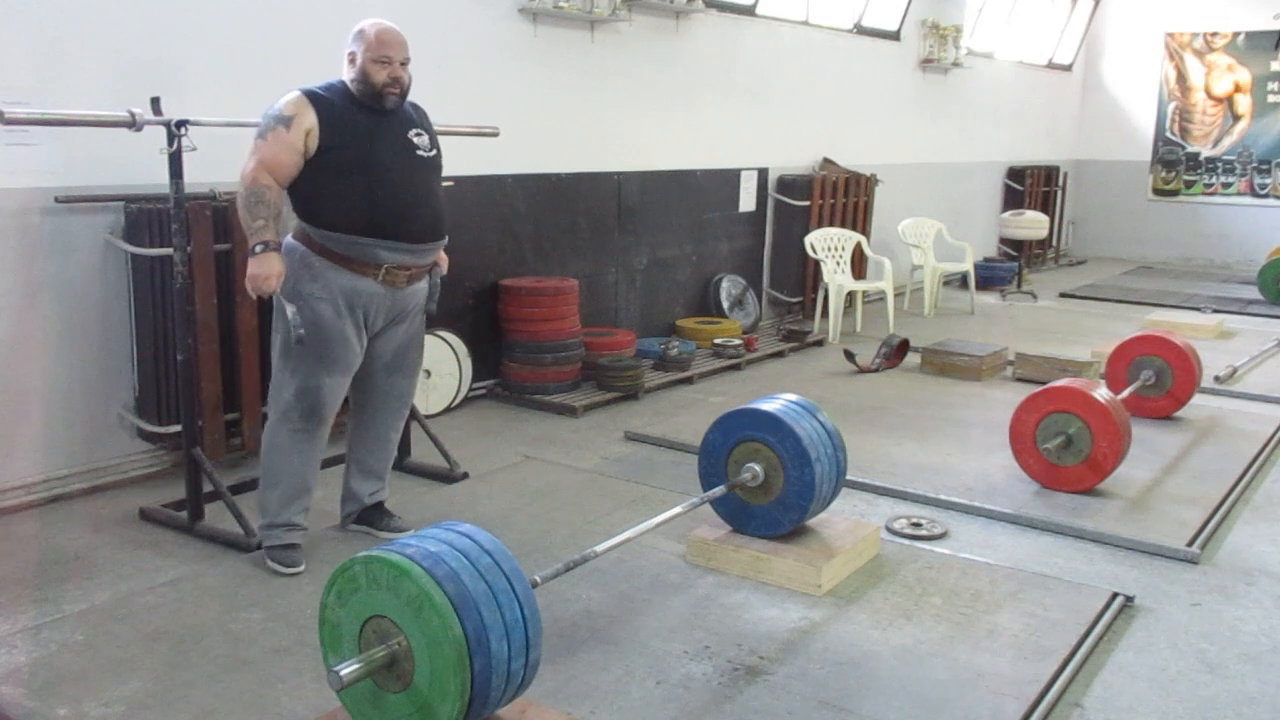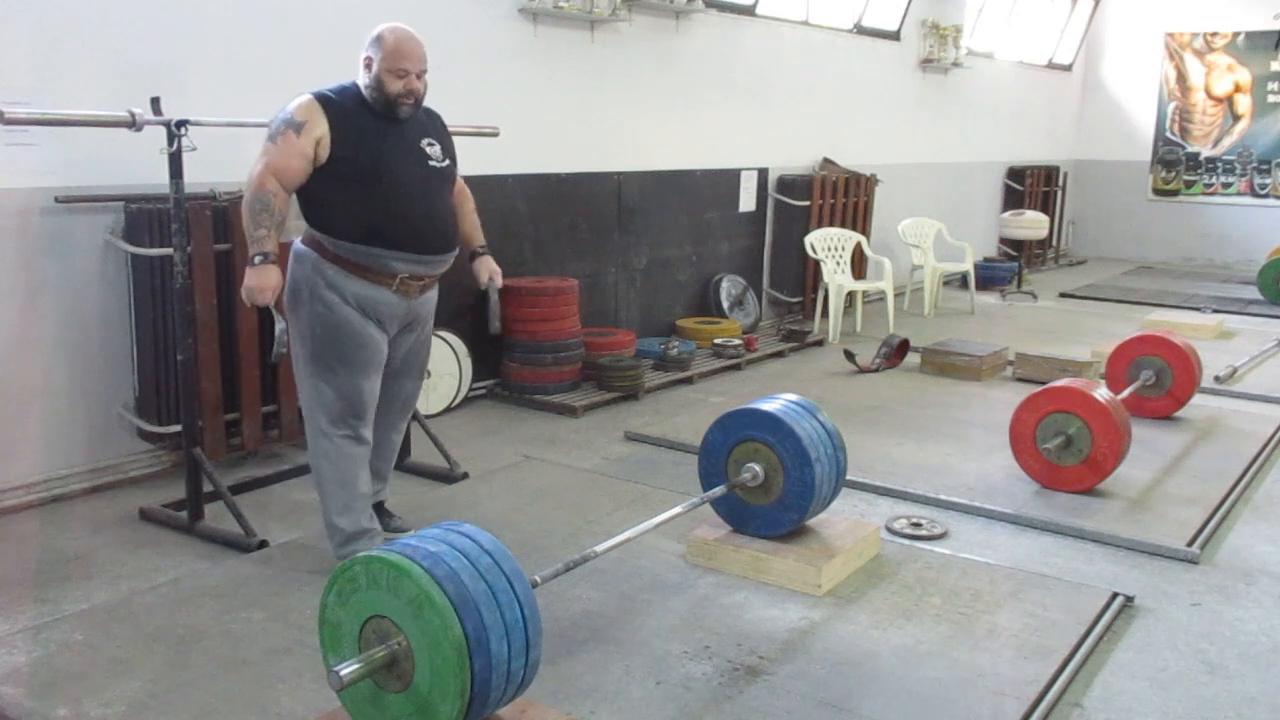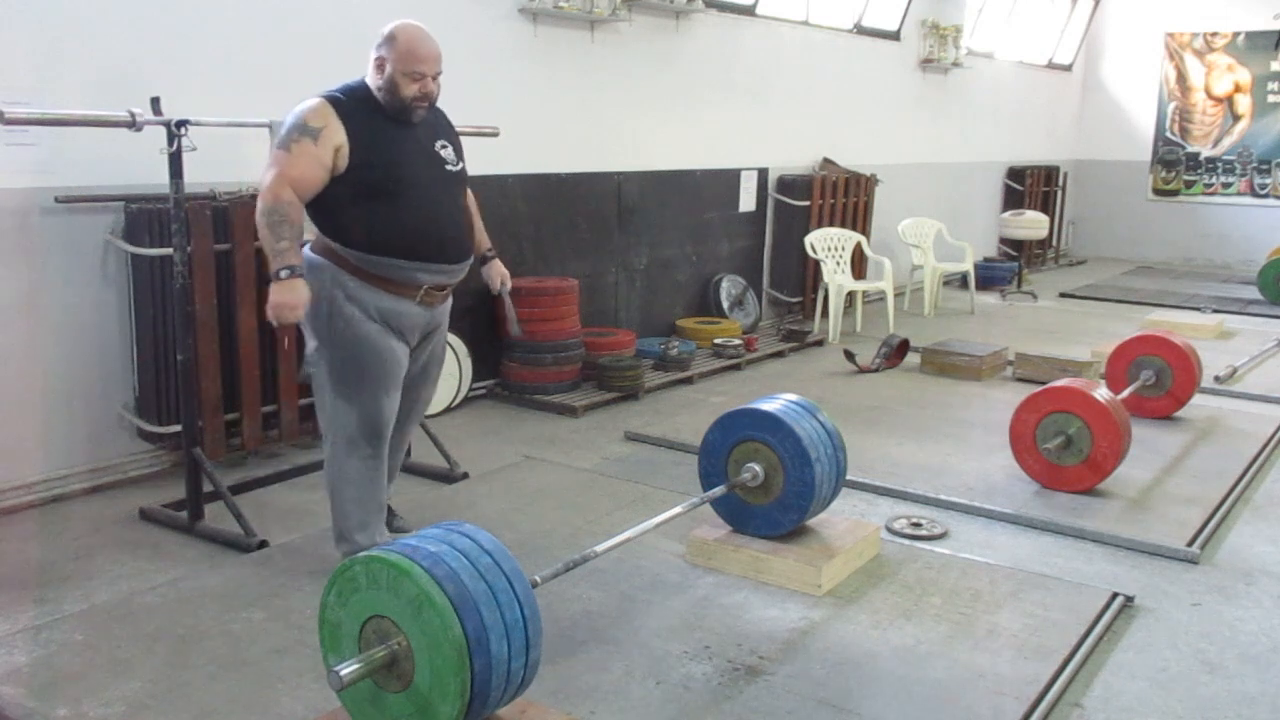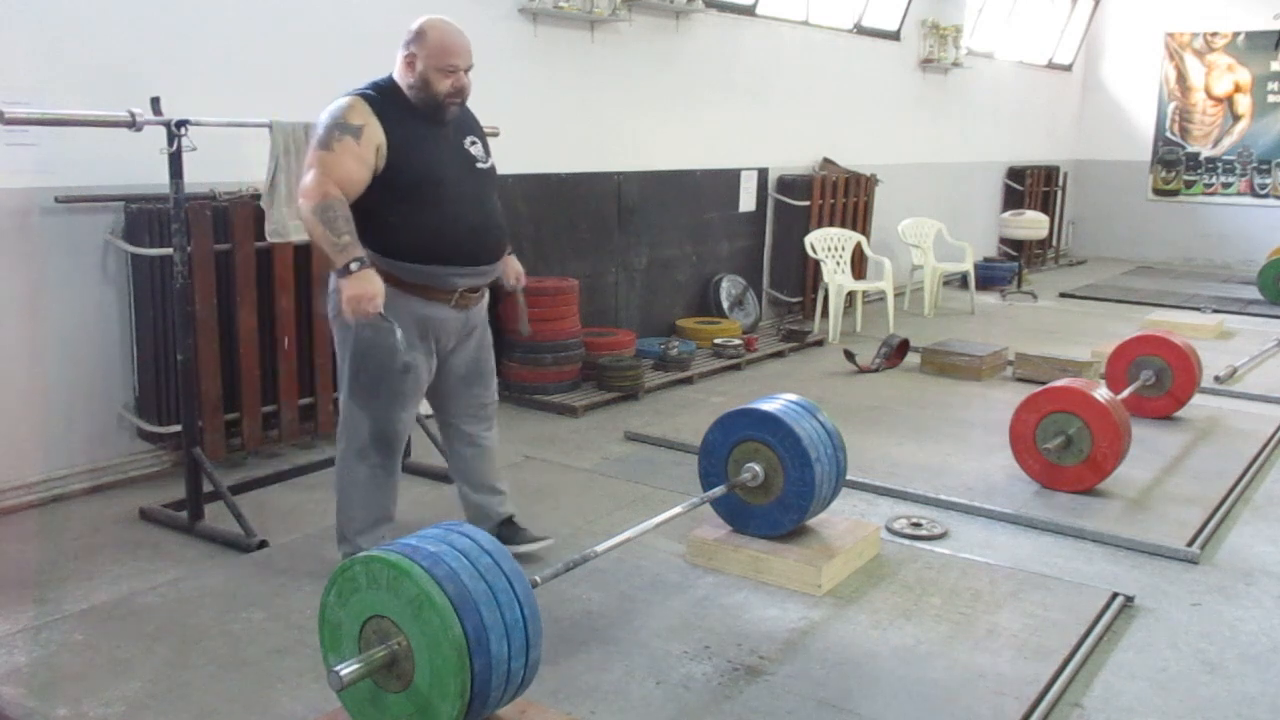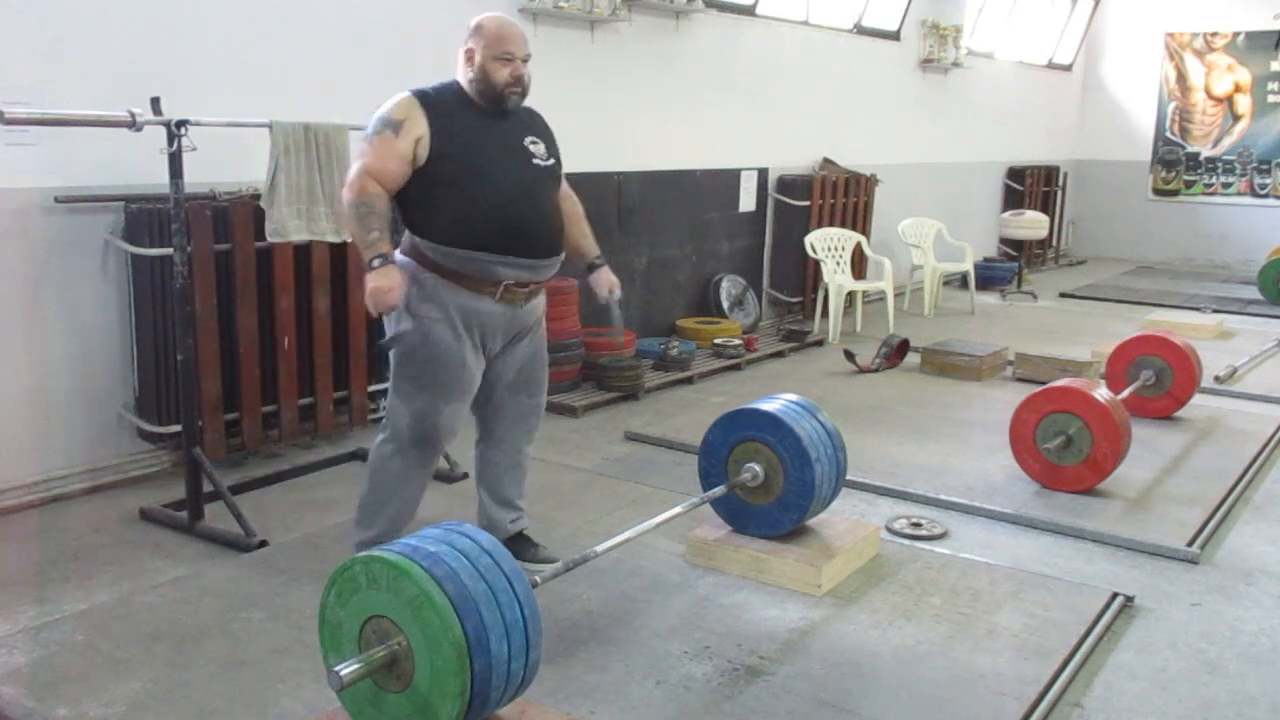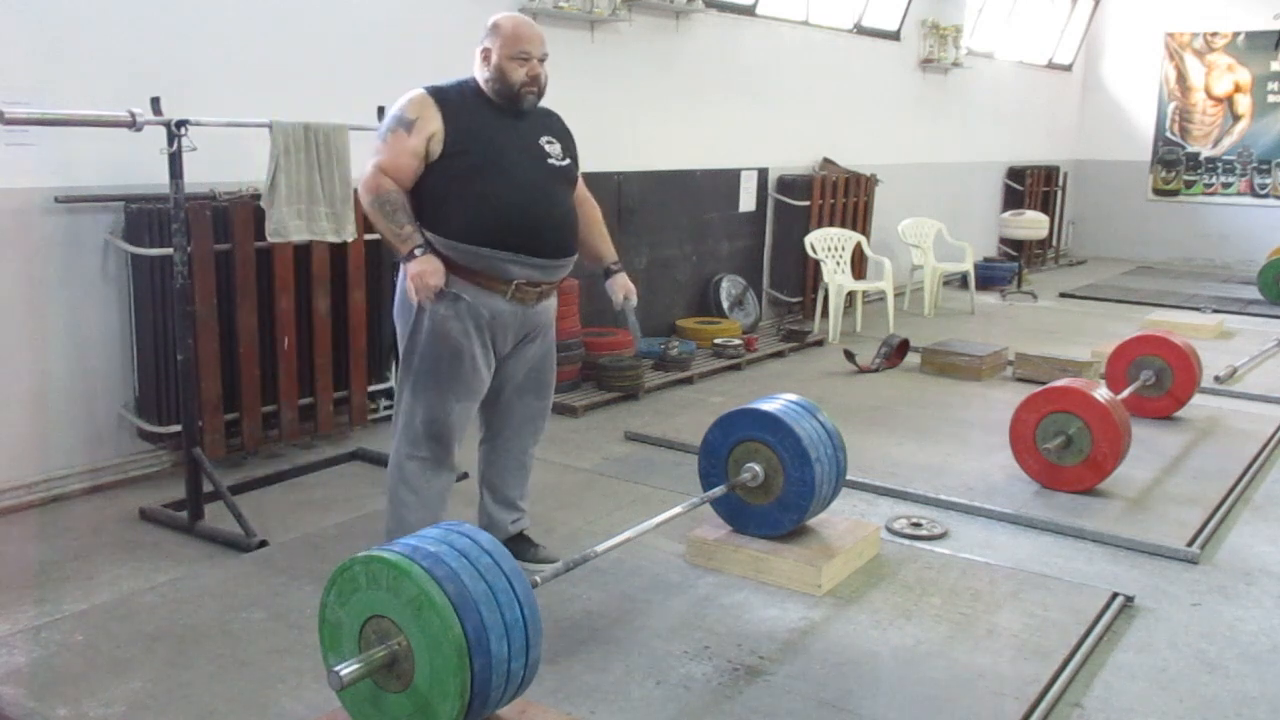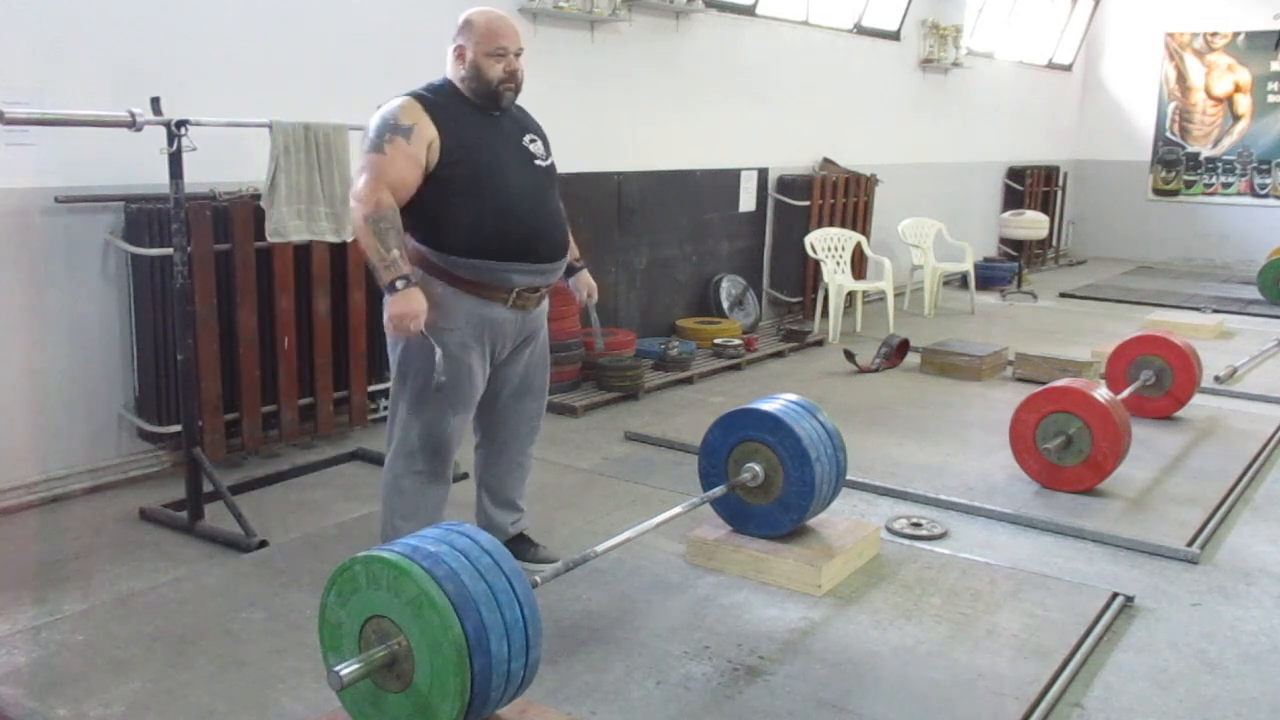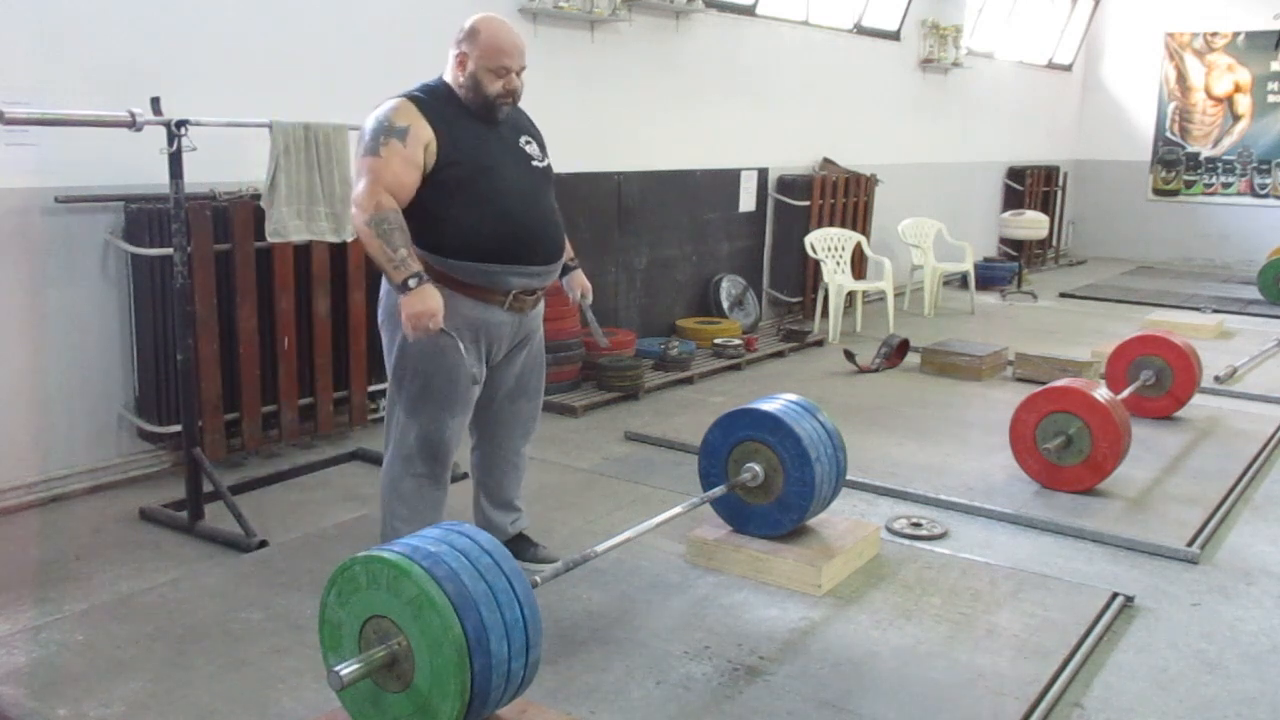
dt=0.4s
person 1, frame 1
left shoulder: (416, 119)
right shoulder: (306, 111)
right elbow: (259, 179)
left wrist: (434, 243)
right wrist: (264, 248)
left hip: (407, 289)
right hip: (330, 283)
left knee: (387, 403)
right knee: (307, 405)
left ankle: (364, 503)
right ankle: (281, 528)
person 1, frame 2
left shoulder: (431, 125)
right shoulder: (318, 116)
left elbow: (455, 193)
right elbow: (267, 184)
left wrist: (478, 252)
right wrist: (263, 258)
left hip: (416, 296)
right hip: (342, 290)
left knee: (392, 409)
right knee: (343, 417)
left ankle: (369, 500)
right ankle: (356, 541)
person 1, frame 3
left shoulder: (437, 123)
right shoulder: (328, 120)
left elbow: (459, 197)
right elbow: (279, 195)
left wrist: (486, 256)
right wrist: (287, 273)
left hip: (431, 303)
right hip: (359, 301)
left knee: (400, 418)
right knee: (362, 428)
left ankle: (374, 504)
right ankle: (365, 550)
person 1, frame 4
left shoulder: (460, 118)
right shoulder: (361, 118)
right elbow: (319, 197)
left wrist: (501, 253)
right wrist: (352, 268)
left hip: (466, 306)
right hip: (394, 305)
left knee: (475, 418)
right knee: (378, 432)
left ankle: (491, 519)
right ankle: (365, 554)
person 1, frame 5
left shoulder: (533, 124)
right shoulder: (417, 114)
left elbow: (560, 200)
right elbow: (364, 187)
left wrist: (594, 263)
right wrist: (380, 262)
left hip: (522, 306)
right hip: (445, 302)
left knee: (514, 426)
right knee: (420, 428)
left ankle: (504, 530)
right ankle: (372, 547)
person 1, frame 6
left shoulder: (551, 126)
right shoulder: (432, 110)
left elbow: (578, 203)
right elbow: (378, 181)
left wrist: (612, 268)
right wrist: (415, 252)
left hip: (534, 306)
right hip: (455, 299)
left knee: (518, 428)
right knee: (431, 435)
left ankle: (504, 531)
person 1, frame 7
left shoulder: (523, 122)
right shoulder: (415, 118)
left elbow: (546, 203)
right elbow: (372, 200)
left wrist: (574, 266)
right wrist: (399, 284)
left hip: (525, 310)
right hip: (450, 308)
left knee: (514, 431)
right knee: (428, 442)
left ankle: (504, 533)
person 1, frame 8
left shoulder: (518, 121)
right shoulder: (409, 119)
left elbow: (539, 204)
right elbow: (373, 205)
left wrist: (568, 264)
right wrist: (412, 284)
left hip: (521, 311)
right hip: (448, 309)
left knee: (509, 433)
right knee: (426, 443)
left ankle: (503, 533)
